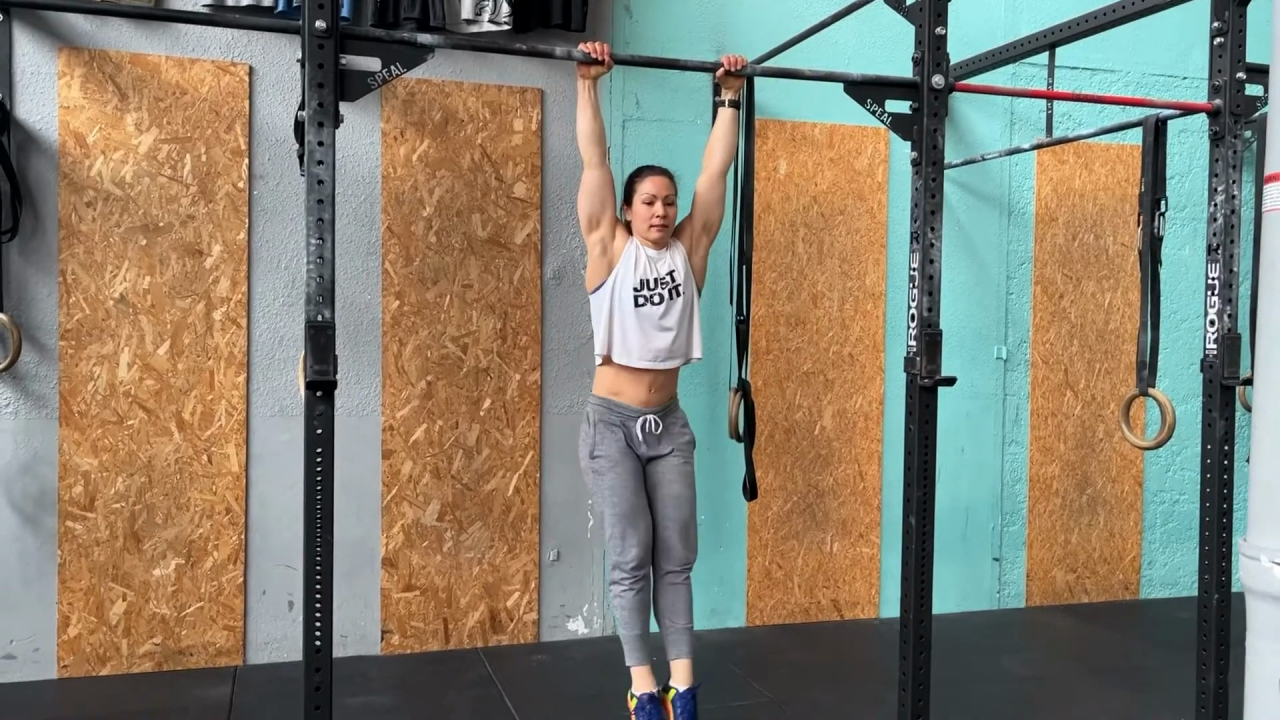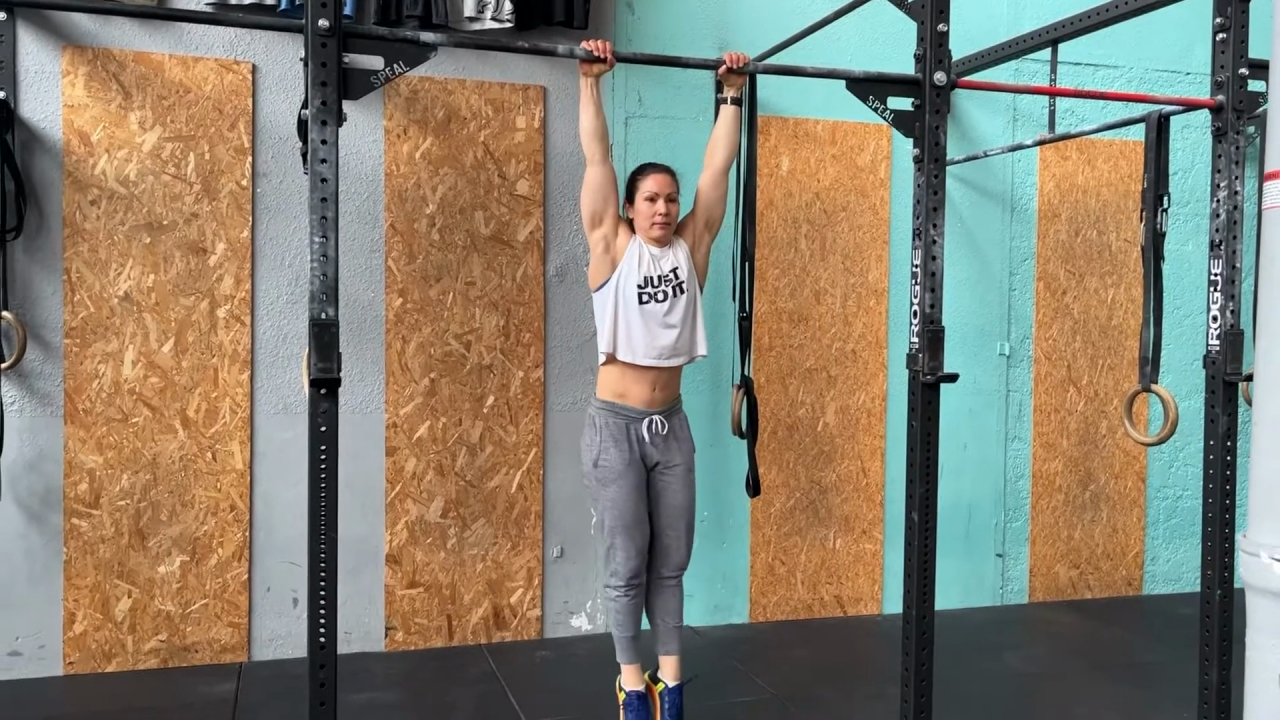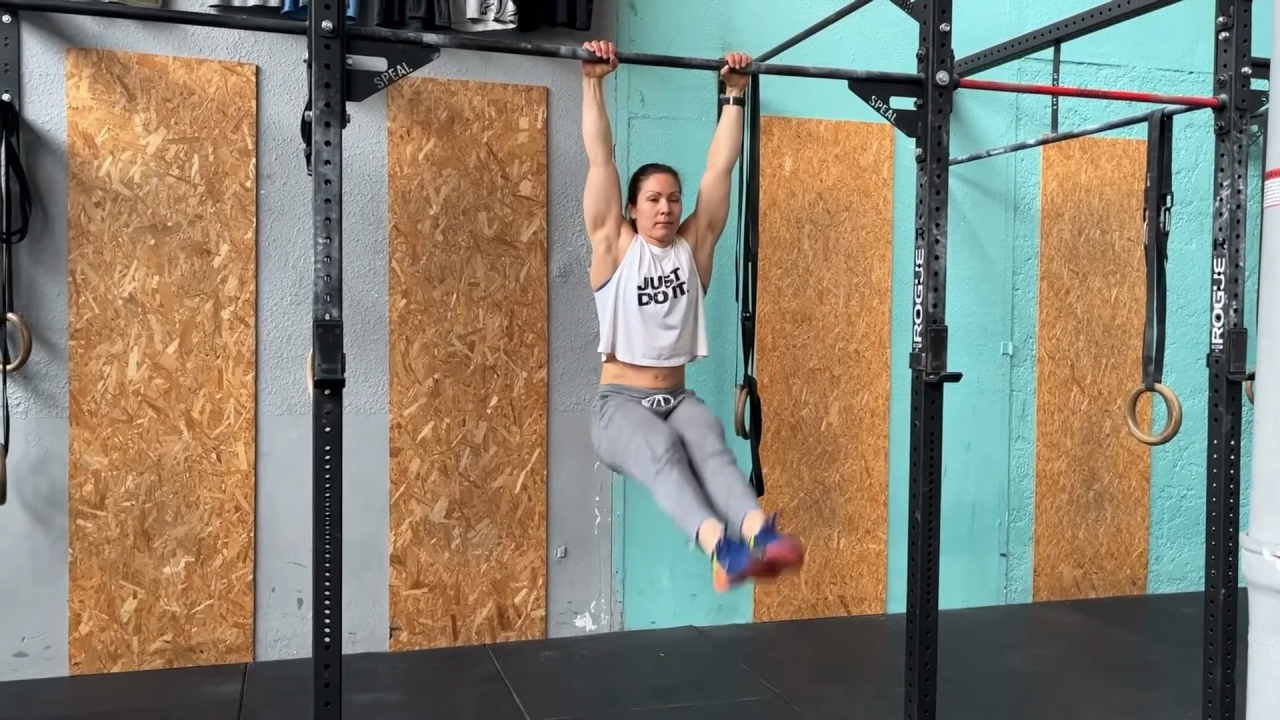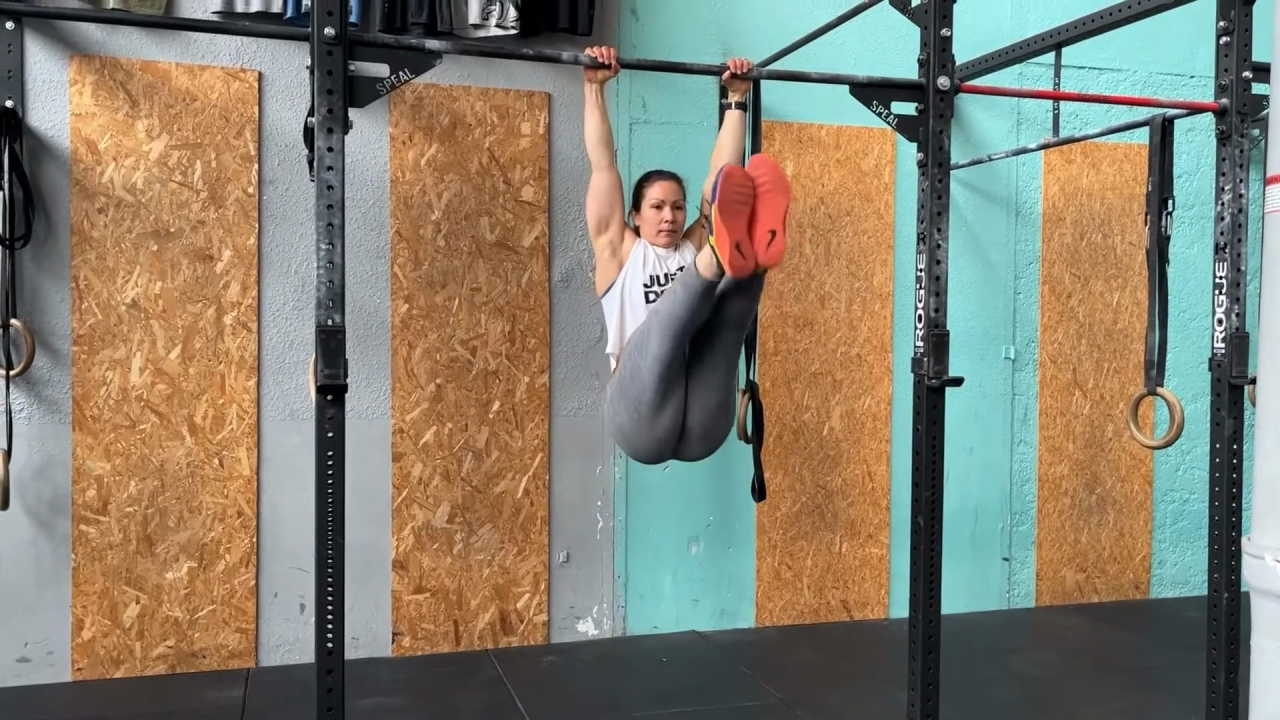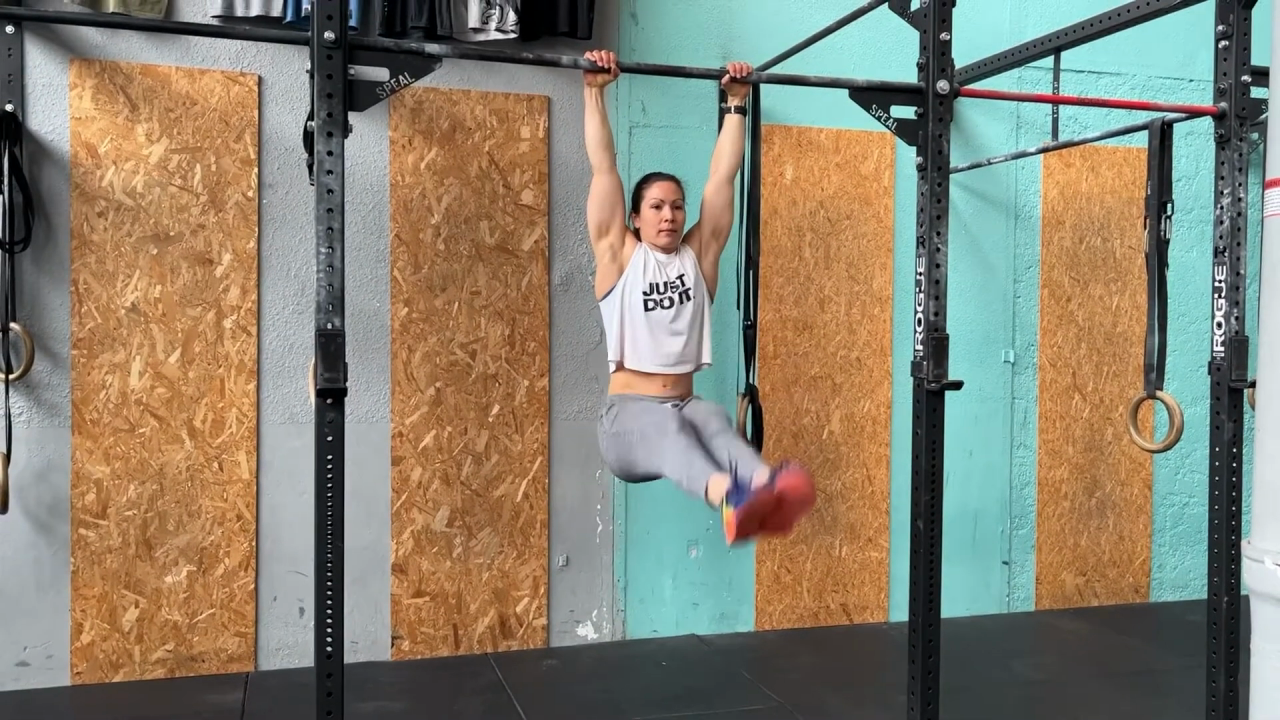
dt=0.5s
person 1, frame 1
left shoulder: (689, 249)
right shoulder: (609, 249)
left elbow: (716, 171)
right elbow: (594, 161)
left wrist: (730, 96)
right wrist: (588, 83)
left hip: (669, 425)
right hip: (610, 423)
left knee: (676, 558)
right knee: (632, 556)
person 1, frame 2
left shoulder: (692, 247)
right shoulder: (611, 248)
left elbow: (717, 167)
right elbow: (596, 158)
left wrist: (732, 93)
right wrist: (590, 81)
left hip: (671, 424)
right hip: (616, 425)
left knee: (671, 564)
right knee: (628, 564)
person 1, frame 3
left shoulder: (694, 244)
right shoulder: (613, 244)
left elbow: (720, 169)
right elbow: (599, 162)
left wrist: (734, 94)
right wrist: (592, 83)
left hip: (677, 399)
right hip: (620, 404)
left knee: (711, 453)
right knee: (661, 452)
left ankle: (757, 534)
right ankle: (719, 544)
person 1, frame 4
left shoulder: (697, 247)
right shoulder: (619, 252)
left elbow: (721, 169)
right elbow: (603, 163)
left wrist: (737, 99)
right wrist: (594, 88)
left hip: (703, 424)
right hip: (644, 416)
left knee: (727, 304)
right knee: (671, 311)
left ankle: (745, 256)
right ankle: (723, 255)
person 1, frame 5
left shoulder: (697, 256)
right shoulder: (619, 255)
left elbow: (722, 179)
right elbow: (603, 171)
left wrist: (736, 104)
right wrist: (595, 92)
left hip: (682, 412)
right hip: (627, 421)
left knee: (712, 426)
right knee: (662, 429)
left ankle: (766, 487)
right ankle: (735, 495)
